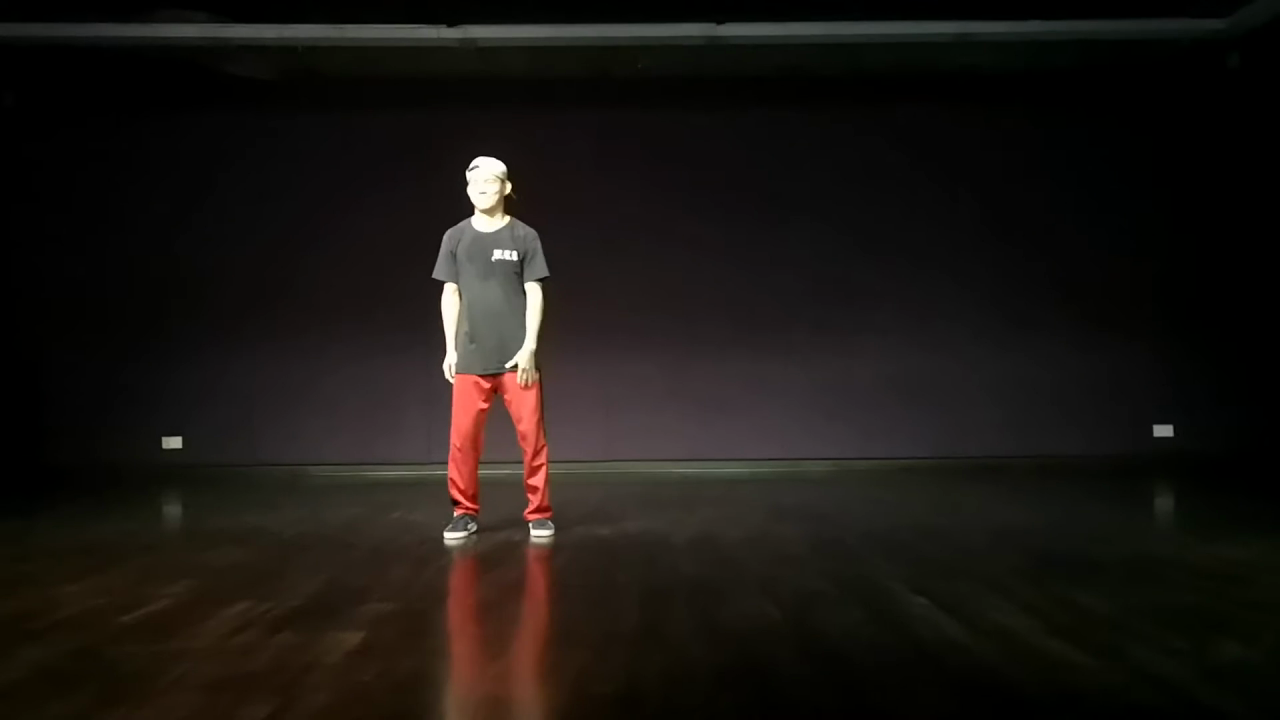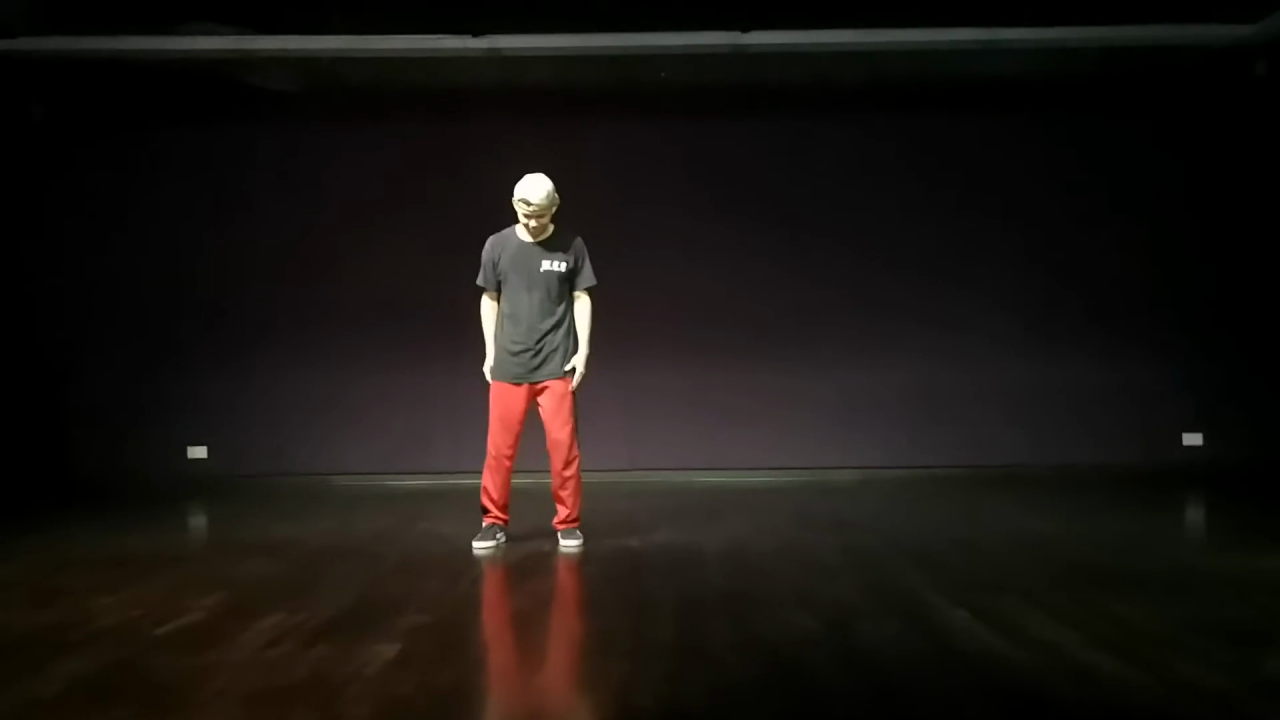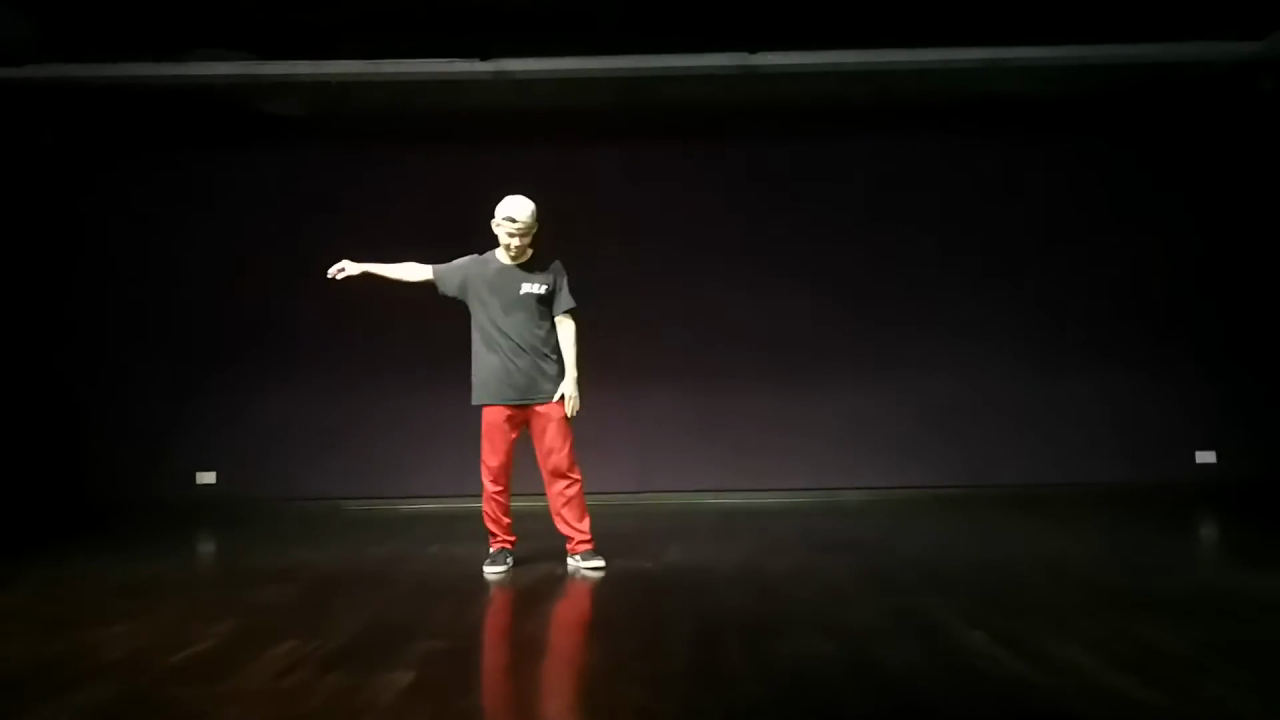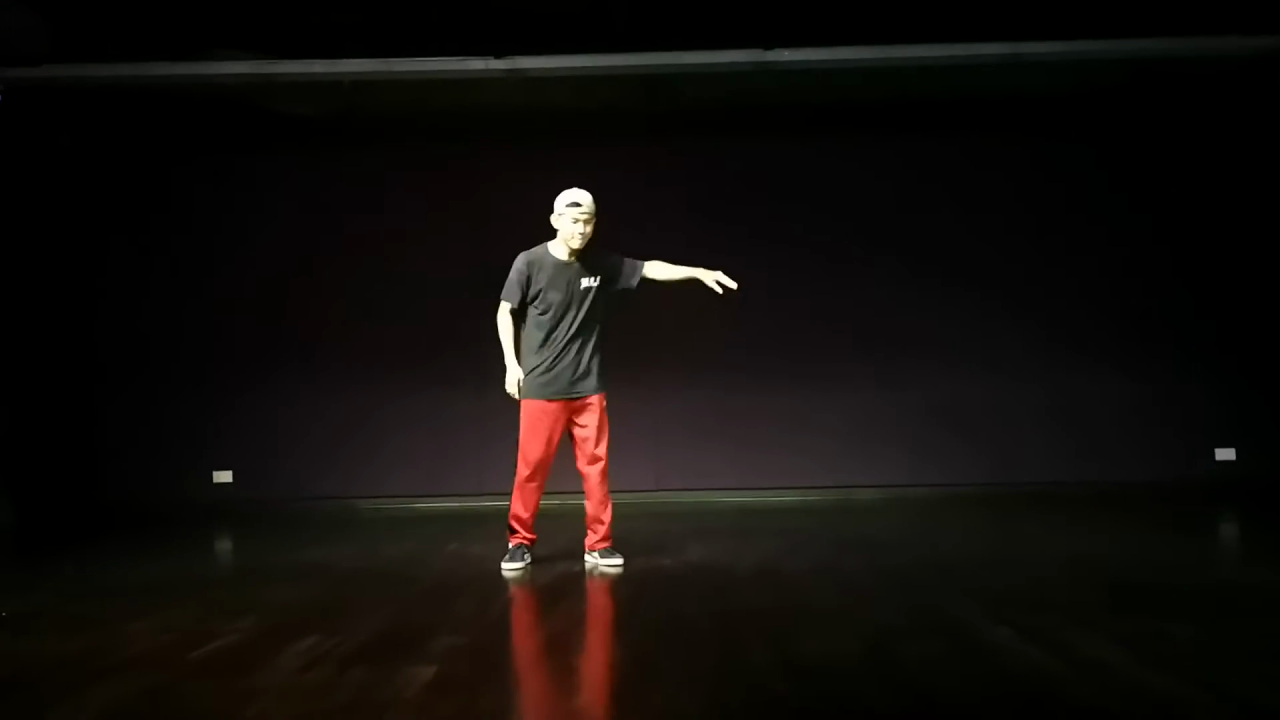
dt=1s
person 1, frame 1
left shoulder: (524, 236)
right shoulder: (455, 237)
left elbow: (535, 293)
right elbow: (451, 294)
left wrist: (529, 346)
right wrist: (450, 348)
left hip: (515, 355)
right hip: (471, 357)
left knee: (531, 436)
right knee: (463, 438)
left ankle: (539, 512)
right ankle: (465, 512)
person 1, frame 2
left shoulder: (571, 246)
right shoulder: (497, 246)
left elbow: (582, 299)
right elbow: (489, 299)
left wrist: (583, 350)
right wrist: (490, 350)
left hip: (557, 364)
right hip: (509, 364)
left knee: (562, 445)
right knee: (500, 446)
left ankle: (568, 522)
right ankle: (494, 521)
person 1, frame 3
left shoulder: (550, 270)
right shoulder: (473, 269)
left elbow: (564, 322)
right elbow: (420, 271)
left wrist: (571, 375)
right wrist: (364, 267)
left hip: (547, 388)
right hip: (497, 392)
left knee: (560, 468)
right knee: (495, 472)
left ankle: (580, 545)
right ankle: (501, 545)
person 1, frame 4
left shoulder: (602, 262)
right shoulder: (529, 263)
left elbow: (648, 268)
right elbow: (505, 311)
left wrist: (699, 272)
right wrist: (511, 363)
left hip: (587, 383)
right hip: (541, 385)
left knee: (595, 463)
right knee: (532, 465)
left ankle: (599, 543)
right ankle: (520, 542)
